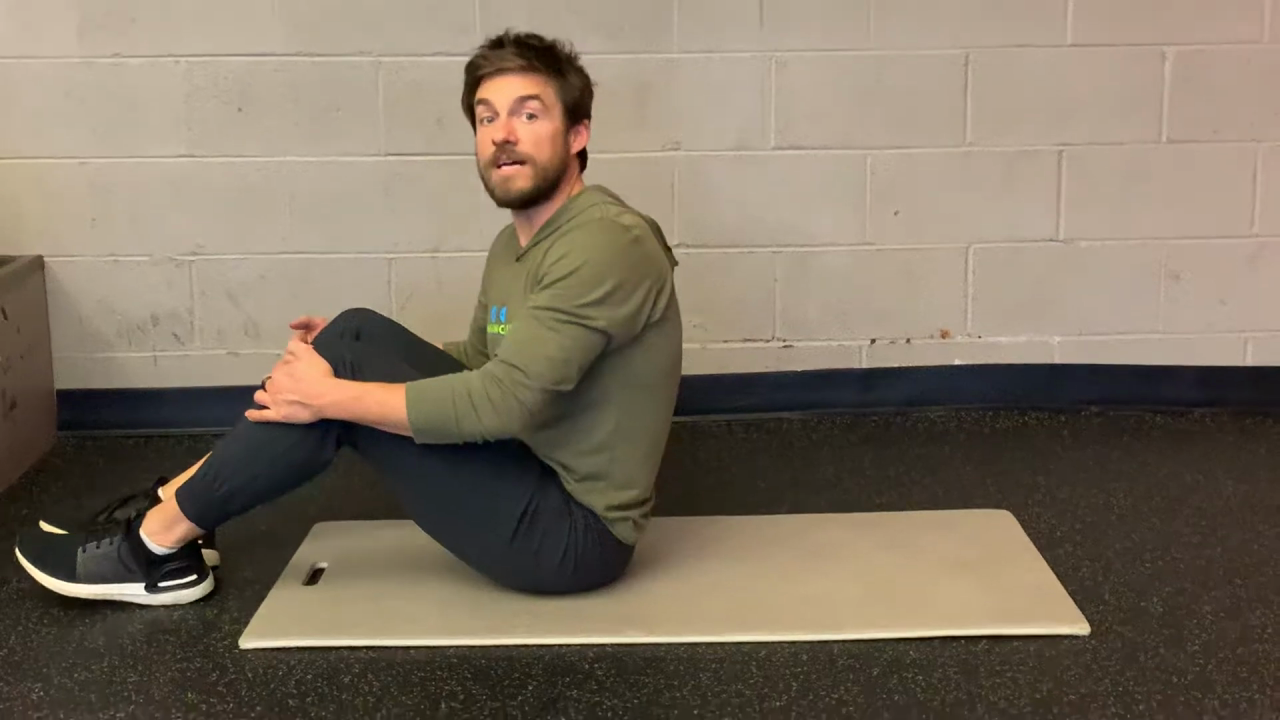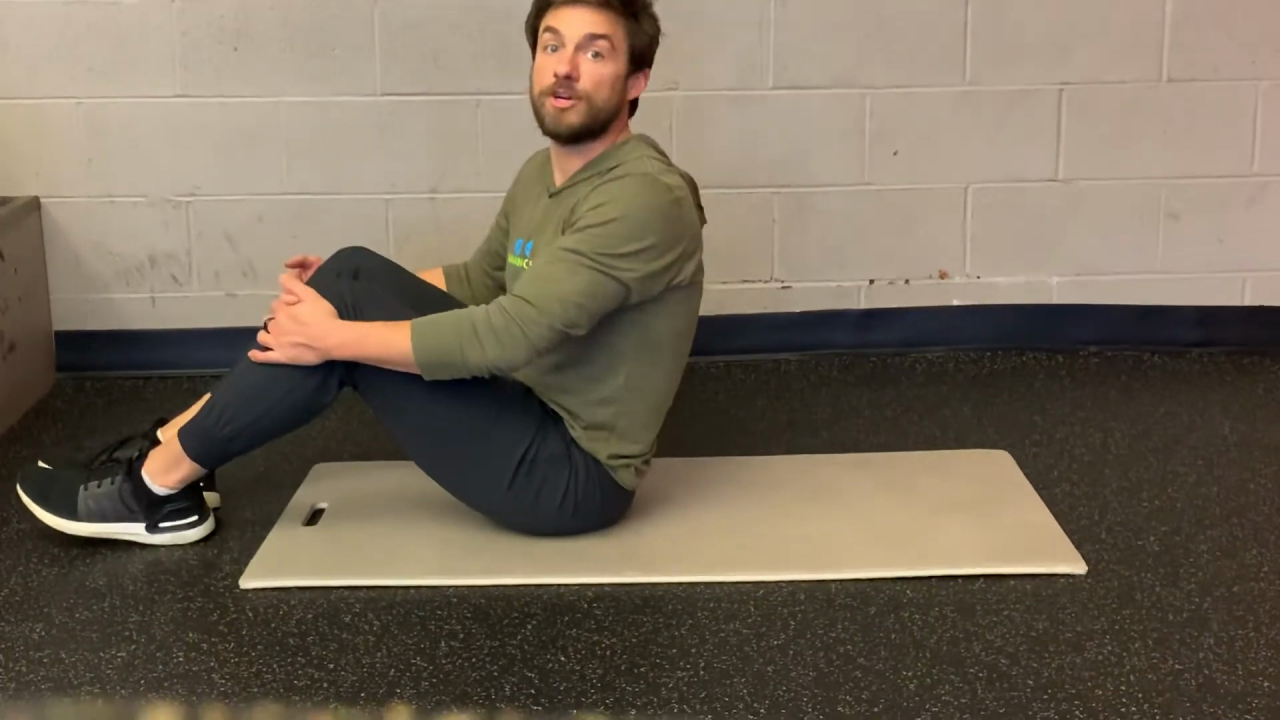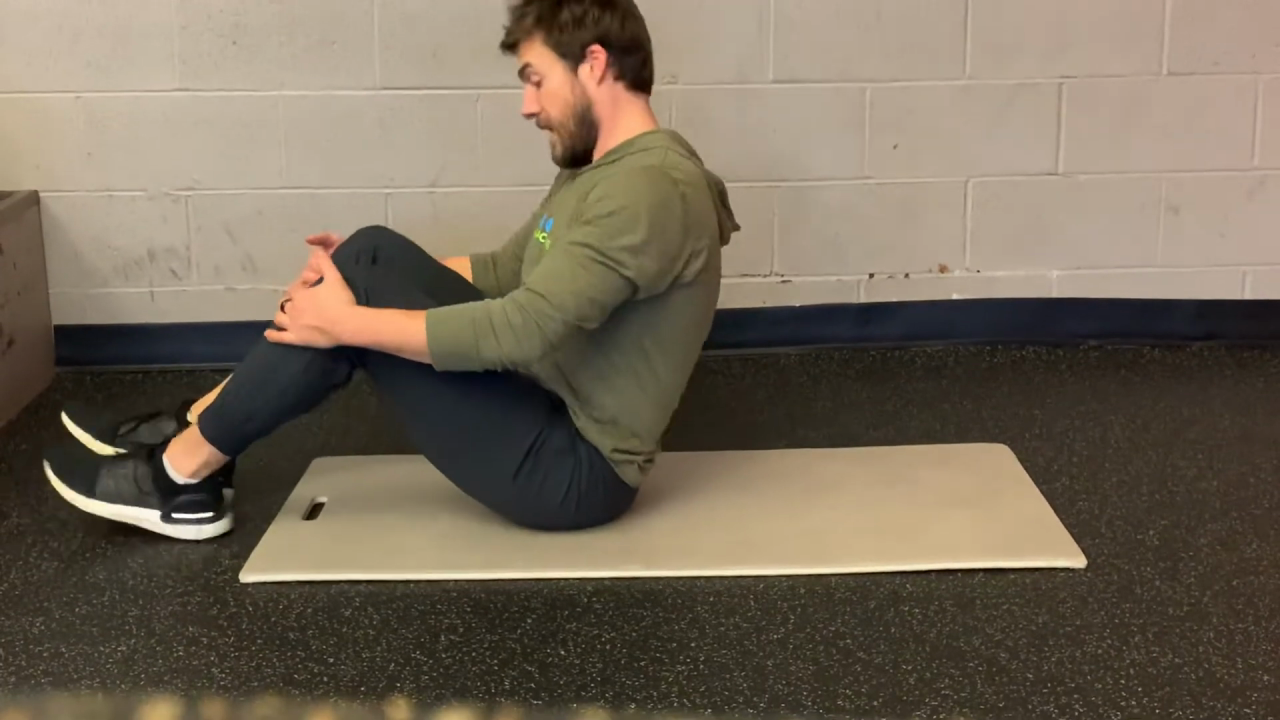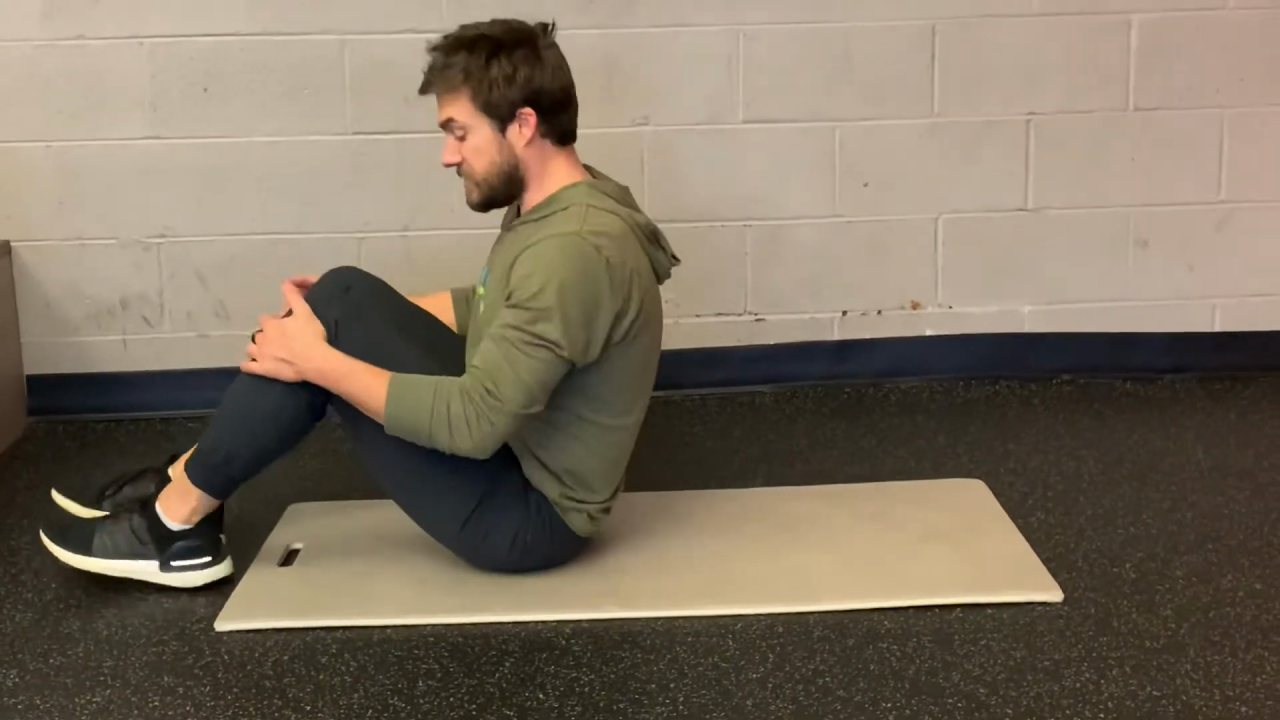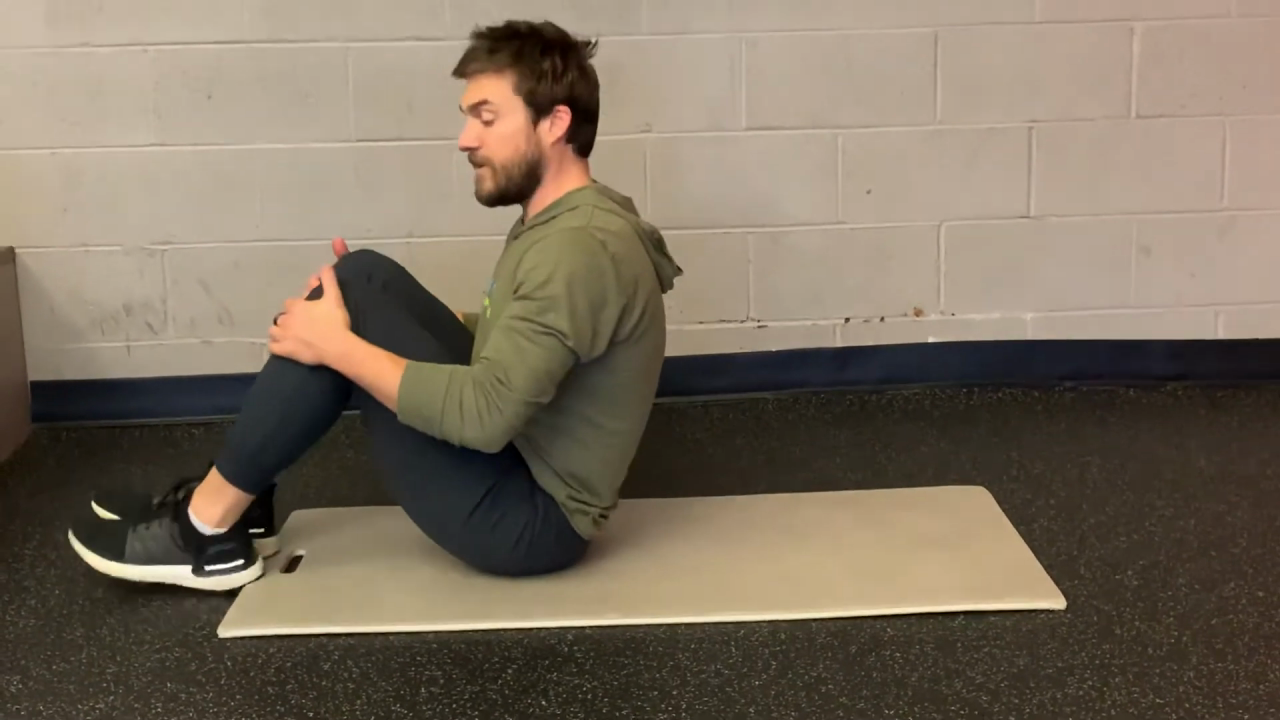
dt=1s
person 1, frame 1
left shoulder: (606, 244)
right shoulder: (514, 245)
left elbow: (500, 401)
right elbow: (480, 363)
left wrist: (331, 394)
right wrist: (343, 356)
left hip: (573, 533)
right hip: (539, 481)
left knee: (346, 376)
right knee: (359, 333)
left ankle: (155, 547)
right ankle: (174, 507)
person 1, frame 2
left shoulder: (644, 199)
right shoulder: (542, 173)
left elbow: (509, 333)
right elbow: (481, 283)
left wrist: (335, 336)
right wrist: (345, 291)
left hip: (573, 476)
right hip: (538, 416)
left knee: (348, 310)
right knee: (353, 271)
left ankle: (157, 486)
right ankle: (173, 448)
person 1, frame 3
left shoulder: (647, 189)
right shoulder: (605, 169)
left elbow: (517, 330)
right elbow: (507, 269)
left wrist: (350, 320)
right wrist: (355, 275)
left hip: (572, 473)
right hip: (554, 414)
left knee: (357, 305)
right knee: (376, 251)
left ankle: (180, 478)
right ankle: (195, 429)
person 1, frame 4
left shoulder: (576, 250)
right shoulder: (550, 204)
left elbow: (474, 423)
right elbow: (489, 309)
left wrist: (318, 361)
right wrist: (349, 310)
left hip: (527, 516)
right hip: (515, 450)
left knee: (330, 329)
right knee: (346, 289)
left ankle: (175, 527)
right ankle: (185, 478)
person 1, frame 5
left shoulder: (580, 248)
right shoulder: (557, 221)
left elbow: (484, 414)
right elbow: (498, 336)
left wrist: (337, 344)
right wrist: (362, 312)
left hip: (529, 520)
right hip: (521, 463)
left knee: (354, 308)
right knee: (365, 277)
left ankle: (209, 529)
right ankle: (238, 501)
